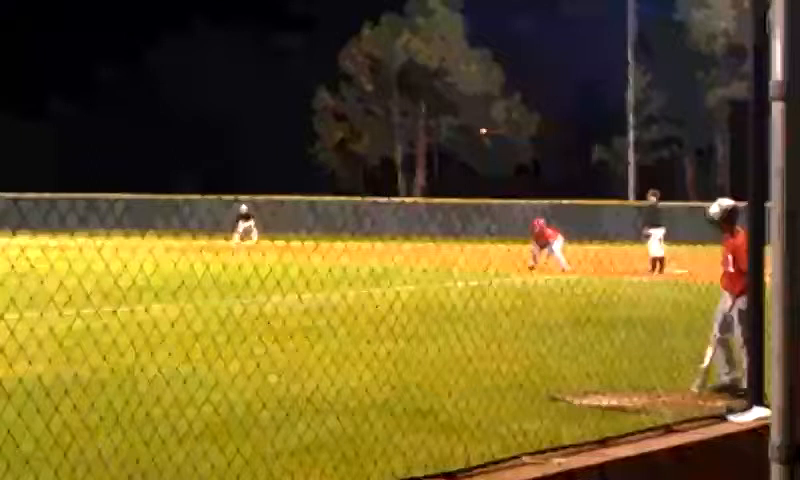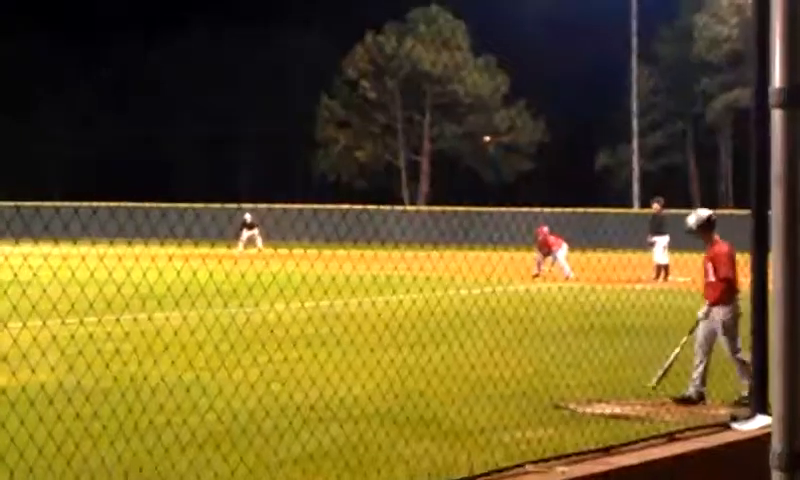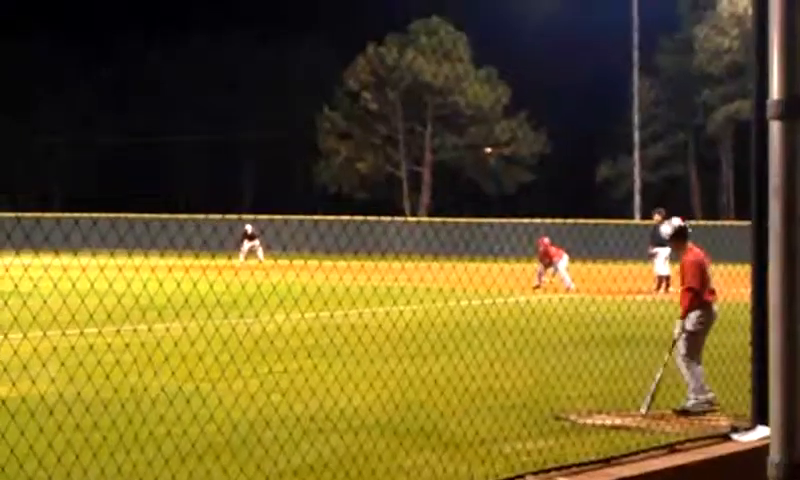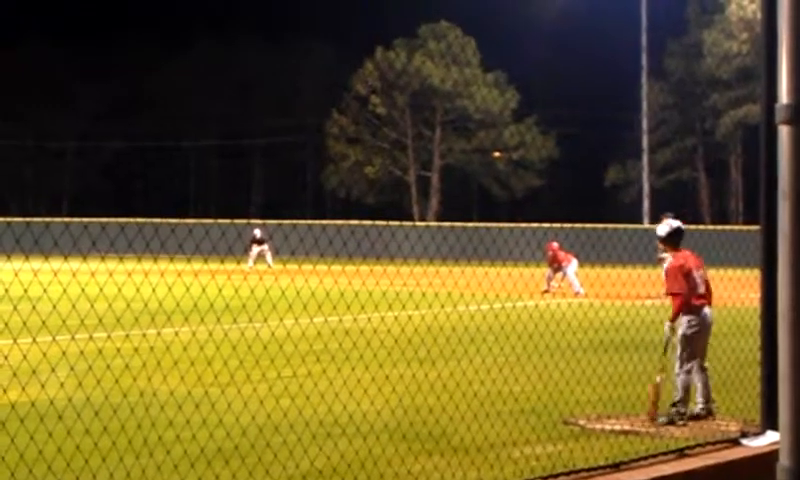
dt=0.4s
person 1, frame 1
left shoulder: (741, 241)
right shoulder: (728, 238)
left elbow: (747, 274)
left wrist: (734, 297)
left hip: (740, 298)
right hip: (728, 295)
left knee: (743, 342)
right knee: (719, 336)
left ankle: (749, 384)
right ankle: (729, 378)
person 1, frame 2
left shoulder: (721, 250)
right shoulder: (710, 249)
left elbow: (726, 283)
left wrist: (709, 306)
left hip: (725, 307)
right hip: (714, 307)
left knee: (732, 351)
right knee: (701, 348)
left ankle: (751, 391)
right ankle: (696, 391)
person 1, frame 3
left shoulder: (689, 259)
right shoulder: (697, 253)
left elbow: (691, 292)
left wrist: (682, 318)
left hip: (699, 312)
right hip: (705, 309)
left knee: (686, 356)
right knee: (693, 357)
left ankle: (704, 397)
right ankle: (697, 401)
person 1, frame 4
left shoulder: (674, 265)
right shoulder: (693, 257)
left elbow: (681, 297)
right elbow: (707, 287)
left wrist: (671, 321)
left hip: (691, 316)
right hip: (705, 313)
left knee: (683, 365)
right knee: (699, 363)
left ankle: (678, 412)
right ankle: (704, 407)
